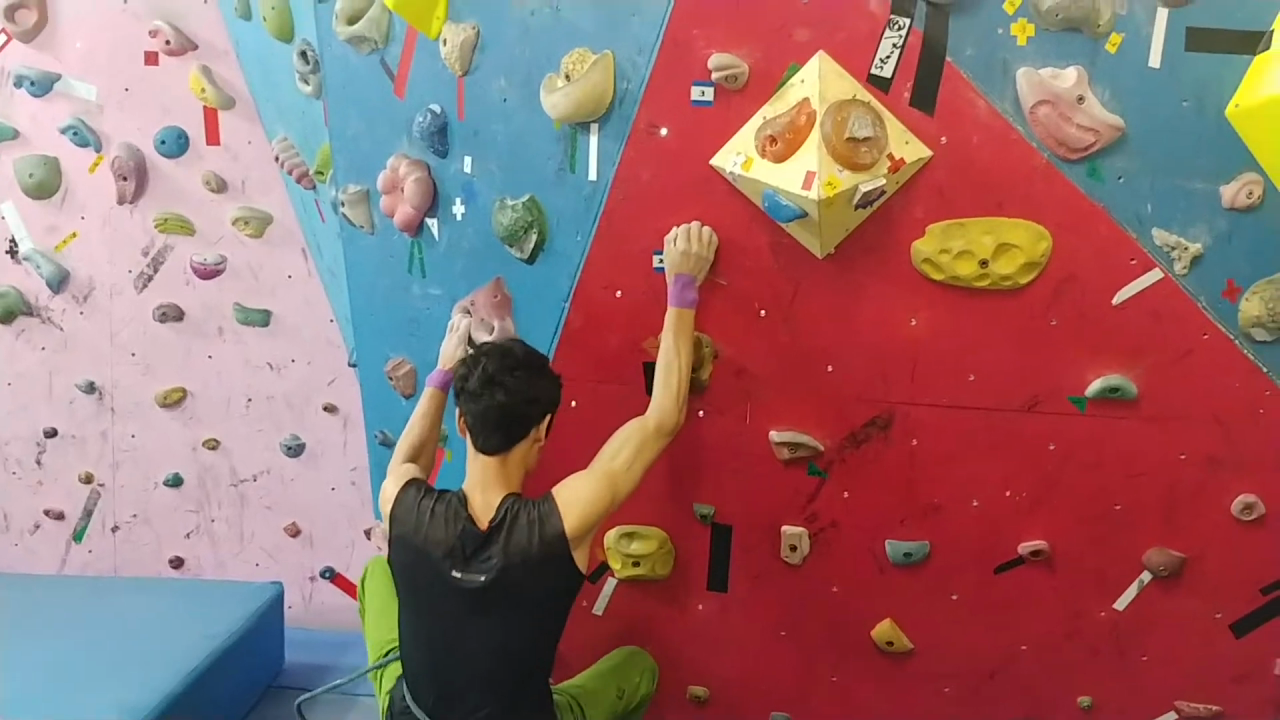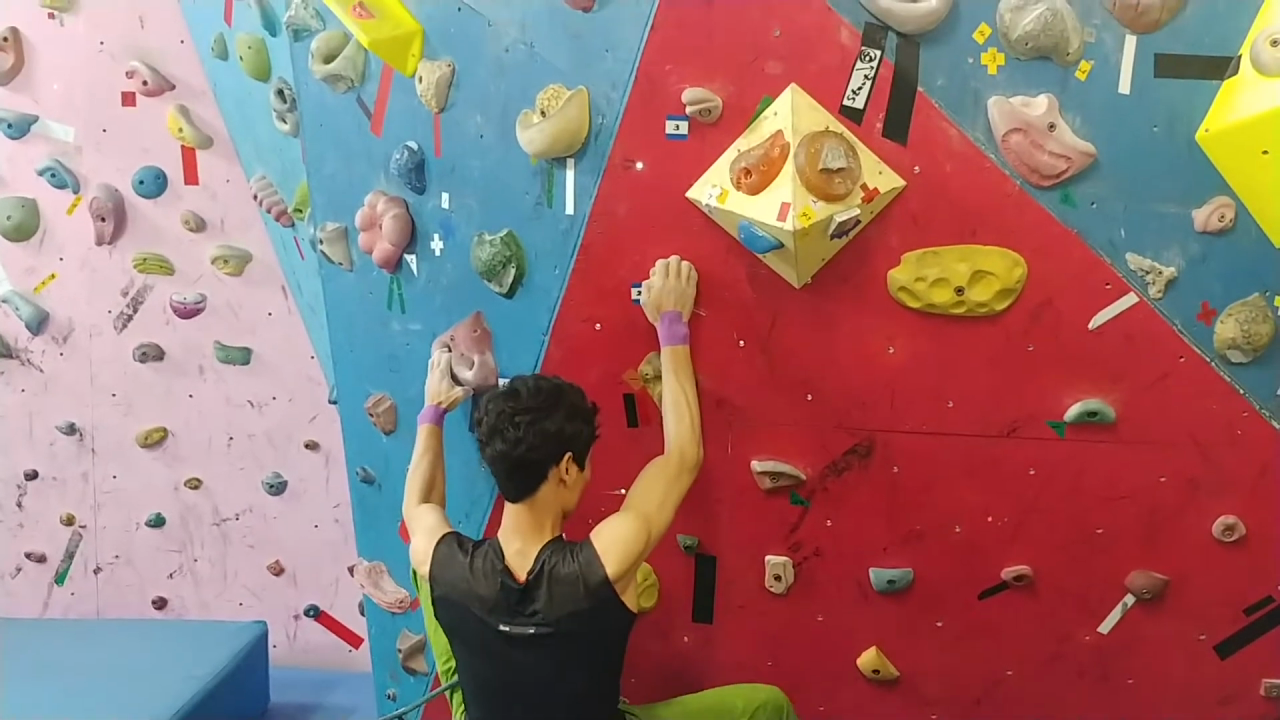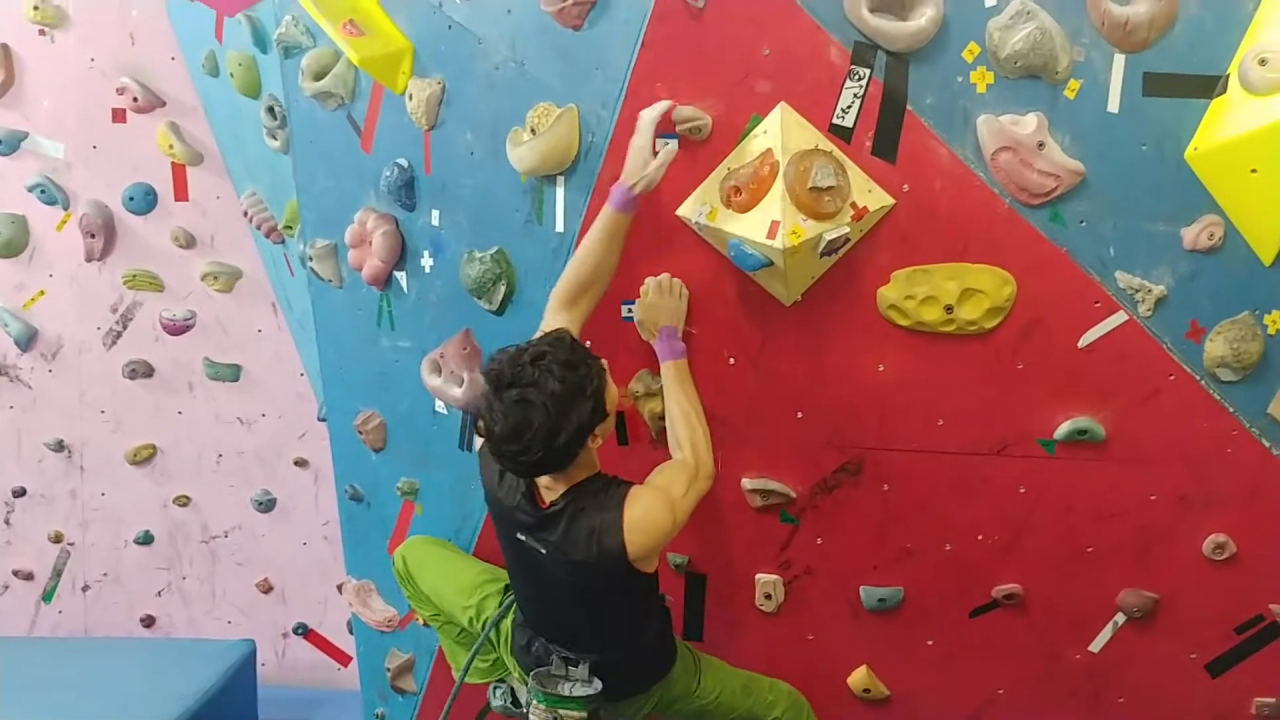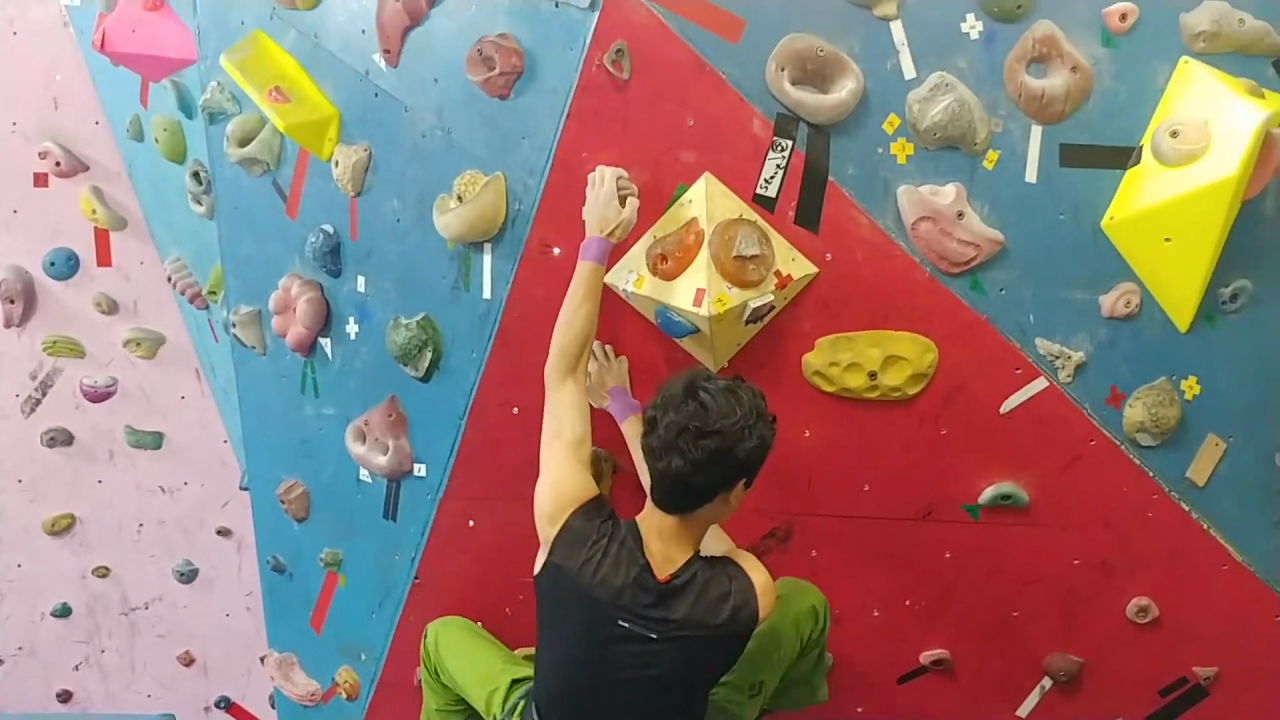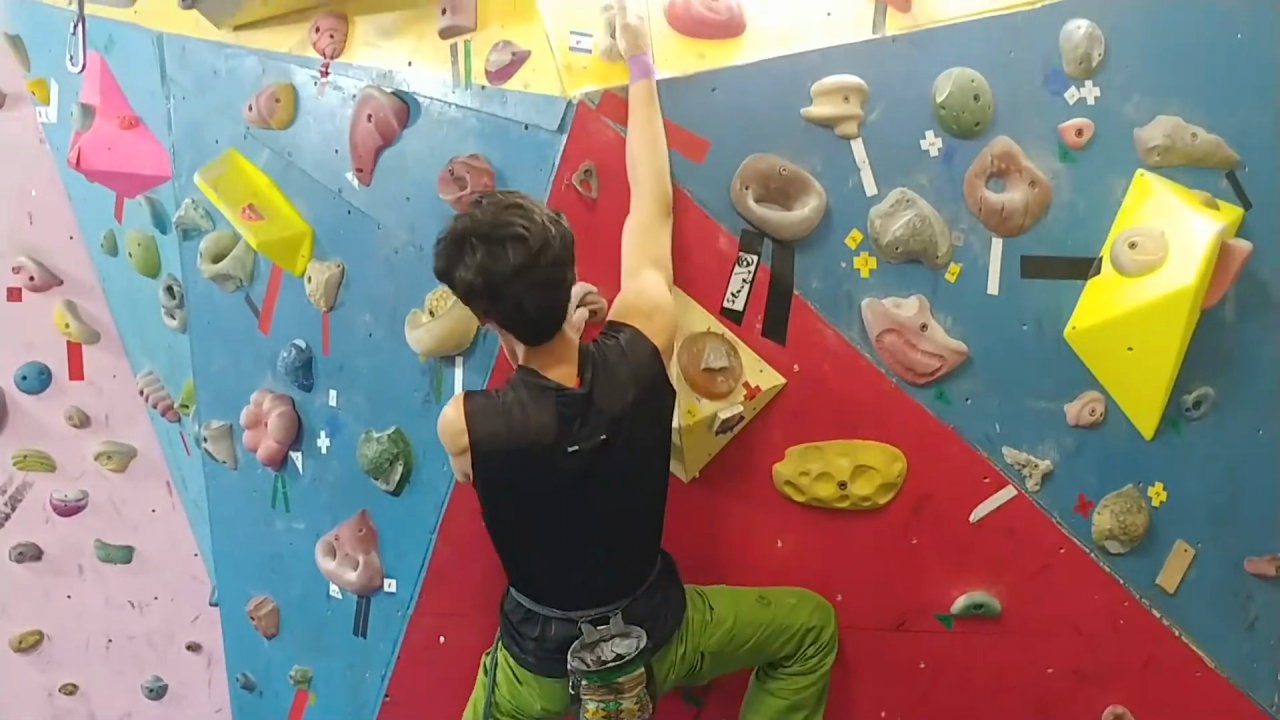
dt=1s
person 1, frame 1
left shoulder: (404, 509)
right shoulder: (562, 523)
left elbow: (405, 465)
right elbow: (664, 419)
left wrist: (442, 375)
right wrist: (682, 289)
right knee: (638, 667)
person 1, frame 2
left shoulder: (440, 565)
right shoulder: (602, 563)
left elbow: (419, 507)
right elbow: (684, 456)
left wrist: (434, 411)
right wrist: (672, 326)
person 1, frame 3
left shoulder: (497, 448)
right shoulder: (635, 521)
left elbow: (565, 306)
right elbow: (697, 467)
left wrist: (626, 188)
right wrist: (668, 340)
left hip: (534, 657)
left knee: (415, 558)
person 1, frame 4
left shoulder: (570, 531)
right shoulder: (750, 595)
left elbow: (562, 375)
right elbow: (698, 515)
left wrist: (597, 241)
right wrist: (622, 404)
left knee: (444, 639)
right knee: (805, 602)
person 1, frame 5
left shoulder: (464, 423)
right shoulder: (640, 351)
right elbow: (653, 200)
left wrist: (523, 352)
right wrist: (641, 63)
right hip: (655, 640)
right knee: (811, 625)
